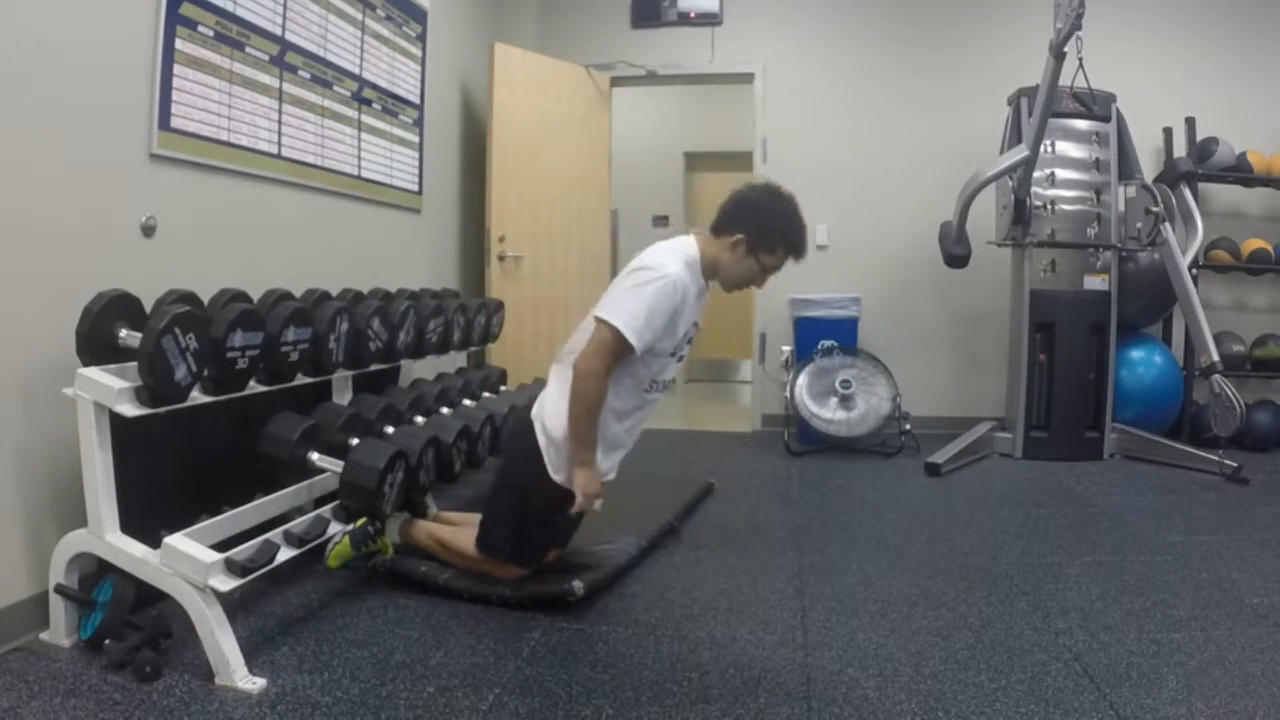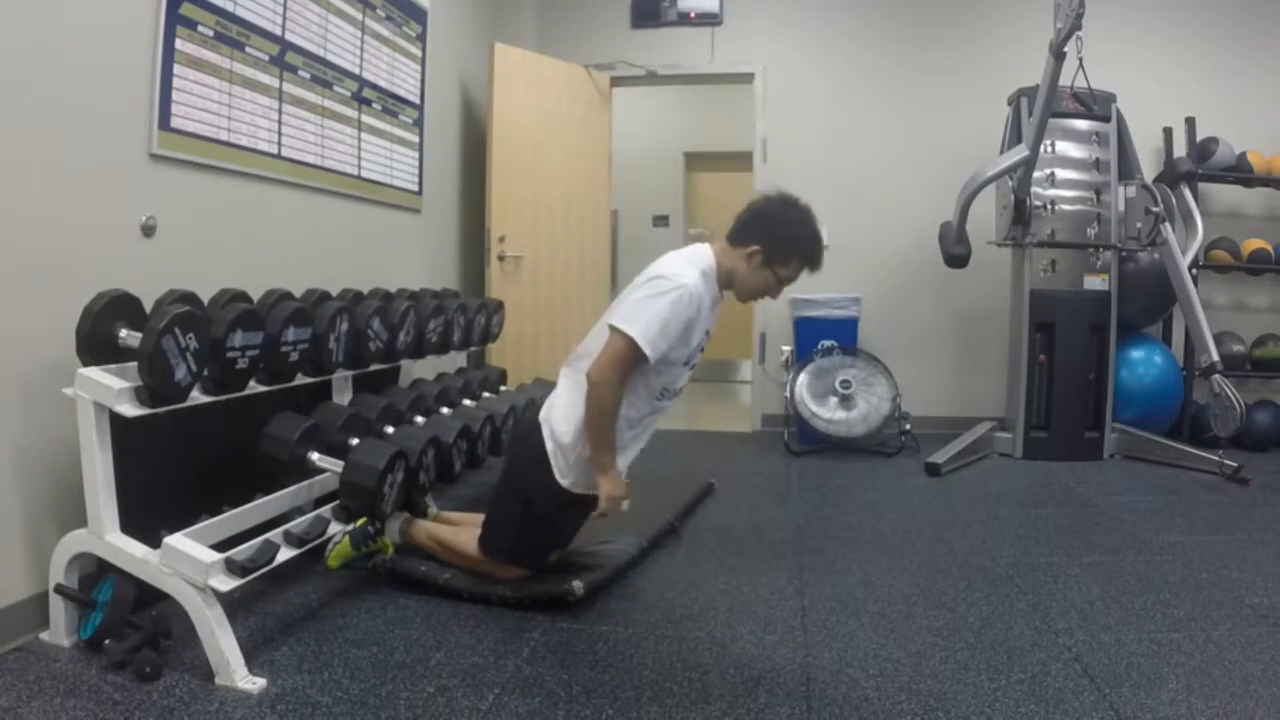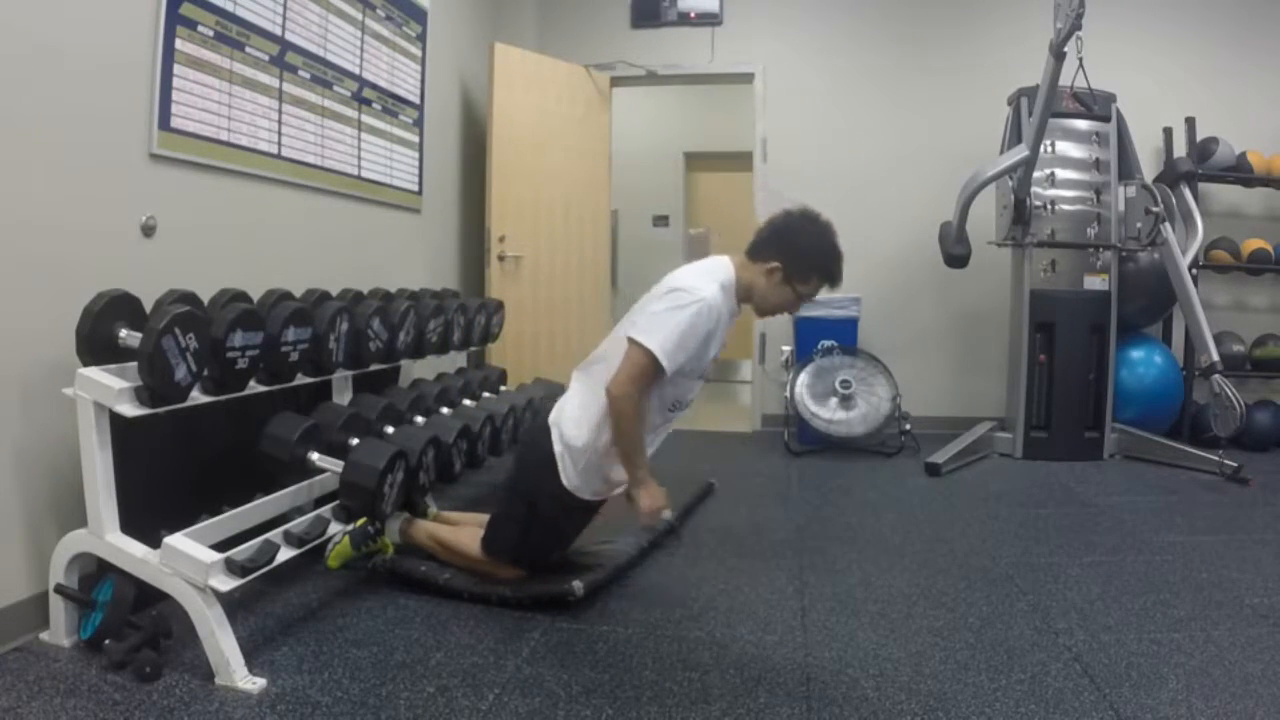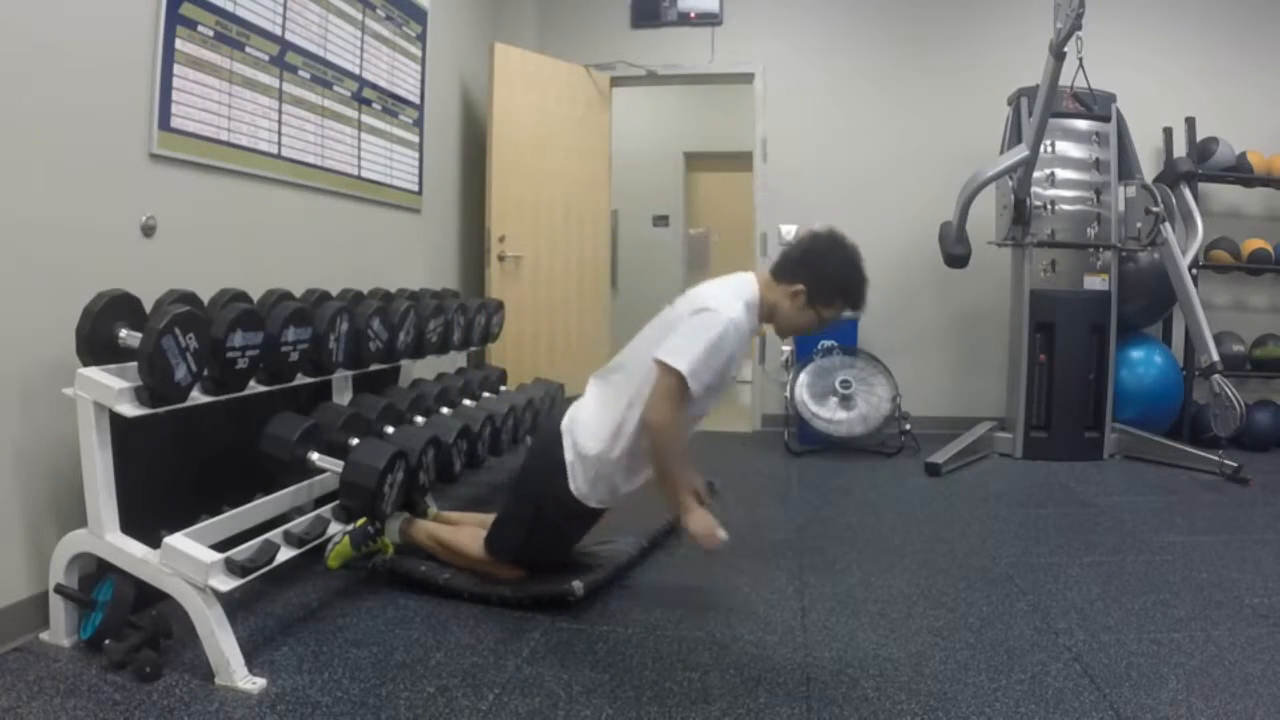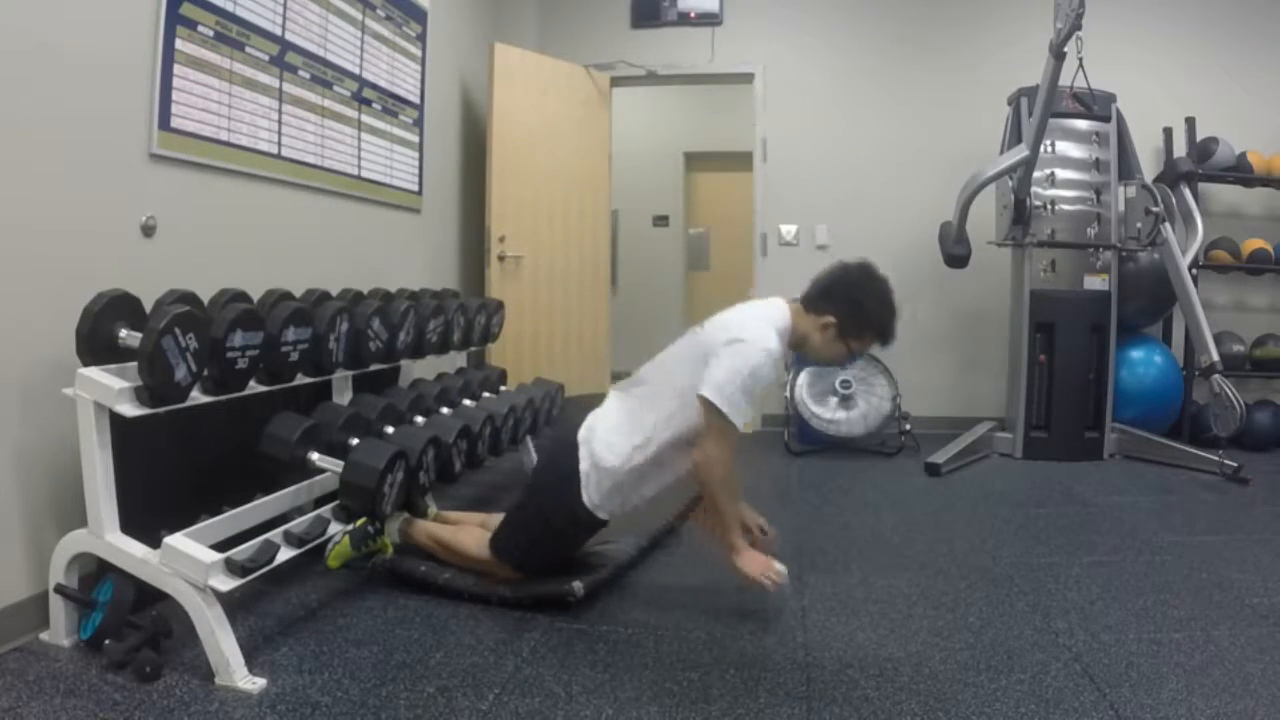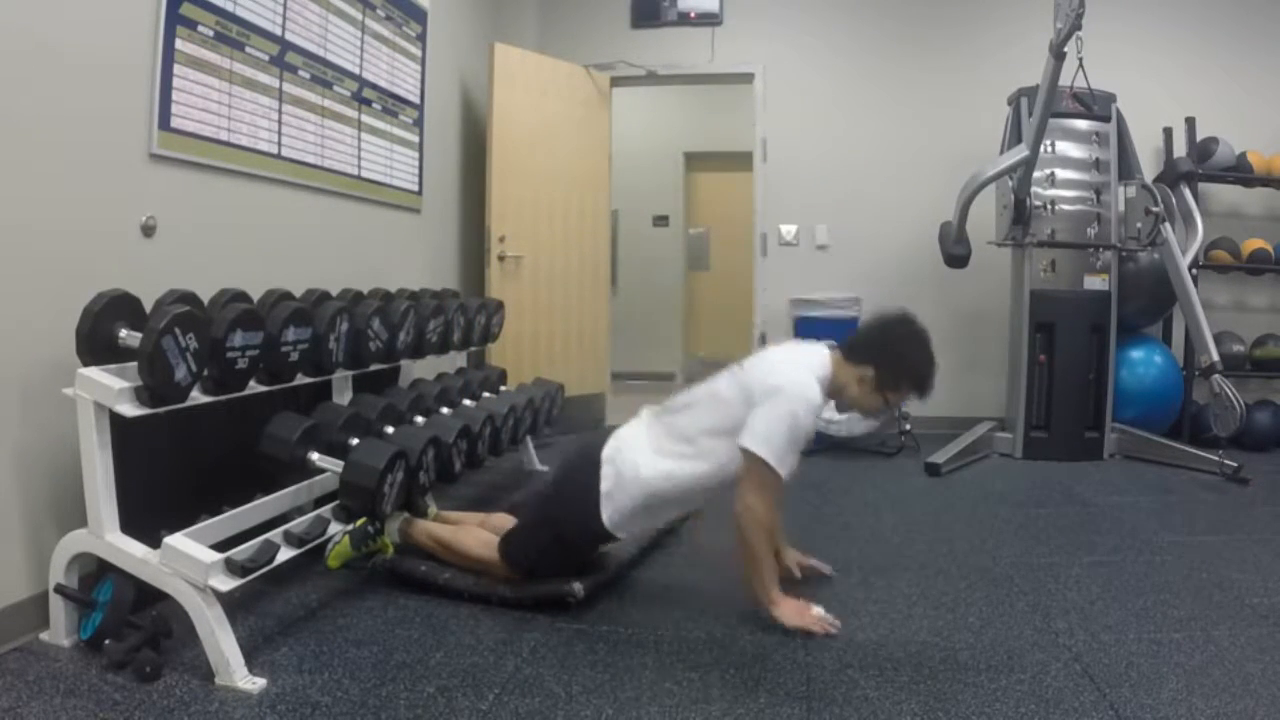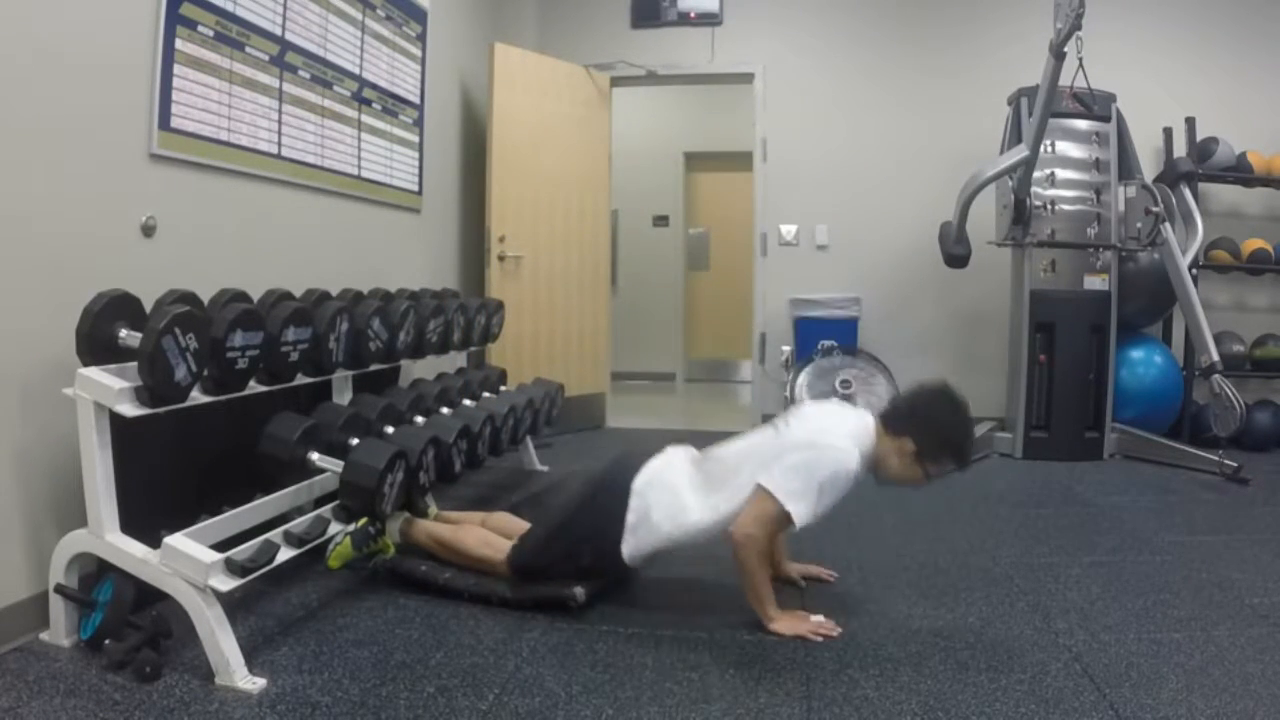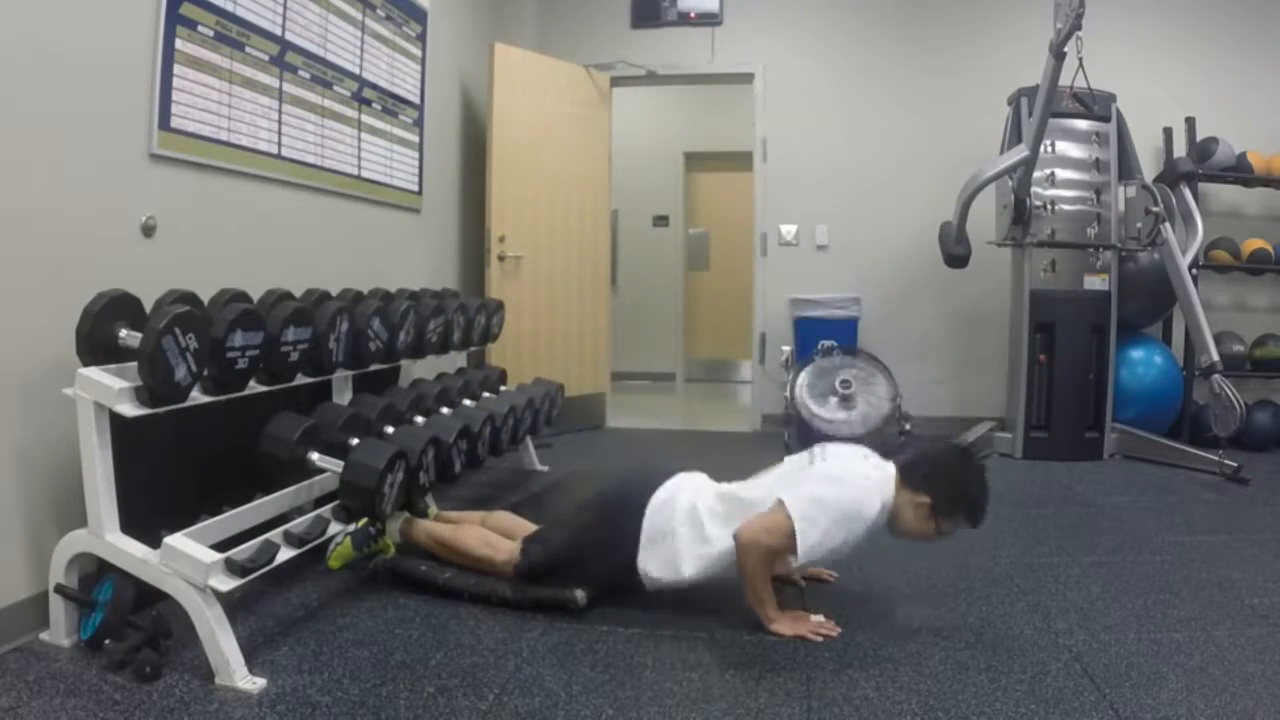
dt=0.1s
person 1, frame 1
left shoulder: (692, 275)
right shoulder: (666, 276)
right elbow: (590, 366)
right wrist: (584, 465)
left hip: (580, 453)
right hip: (555, 450)
left knee: (541, 553)
right knee: (507, 565)
left ankle: (422, 517)
right ankle: (397, 531)
person 1, frame 2
left shoulder: (703, 279)
right shoulder: (683, 287)
right elbow: (603, 377)
left wrist: (607, 465)
right wrist: (609, 471)
left hip: (574, 451)
right hip: (560, 453)
left knee: (538, 553)
right knee: (506, 566)
left ankle: (420, 515)
right ankle: (396, 530)
person 1, frame 3
left shoulder: (720, 288)
right shoulder: (702, 299)
right elbow: (623, 389)
left wrist: (635, 470)
right wrist: (642, 482)
left hip: (584, 455)
right hip: (570, 457)
left knee: (530, 550)
right knee: (506, 564)
left ankle: (419, 517)
right ankle: (397, 530)
person 1, frame 4
left shoulder: (736, 297)
right shoulder: (726, 318)
right elbow: (662, 415)
left wrist: (685, 478)
right wrist: (686, 507)
left hip: (583, 454)
right hip: (575, 464)
left knee: (521, 545)
right knee: (504, 566)
left ankle: (421, 516)
right ankle: (397, 533)
person 1, frame 5
left shoulder: (765, 318)
right shoulder: (758, 346)
left elbow: (709, 442)
right elbow: (710, 454)
left wrist: (736, 507)
right wrist: (738, 549)
left hip: (598, 453)
right hip: (591, 473)
left knee: (520, 542)
right knee: (508, 562)
left ankle: (419, 515)
right ankle: (396, 531)
person 1, frame 6
left shoulder: (801, 360)
right shoulder: (796, 397)
left elbow: (750, 470)
right elbow: (752, 500)
left wrist: (778, 549)
right wrist: (772, 596)
left hip: (619, 458)
right hip: (607, 489)
left knee: (519, 539)
right knee: (512, 565)
left ankle: (416, 514)
right ankle: (397, 531)
person 1, frame 7
left shoulder: (839, 417)
right shoulder: (837, 452)
right elbow: (746, 531)
left wrist: (780, 565)
right wrist: (772, 614)
left hip: (644, 482)
right hip: (634, 516)
left knee: (525, 532)
right knee: (513, 560)
left ankle: (417, 509)
right ankle: (398, 529)
person 1, frame 8
left shoulder: (863, 466)
right shoulder: (859, 501)
right elbow: (751, 538)
left wrist: (788, 561)
right wrist: (773, 614)
left hip: (660, 502)
right hip: (642, 536)
left knee: (527, 537)
right knee: (513, 558)
left ankle: (418, 513)
right ankle: (396, 530)
